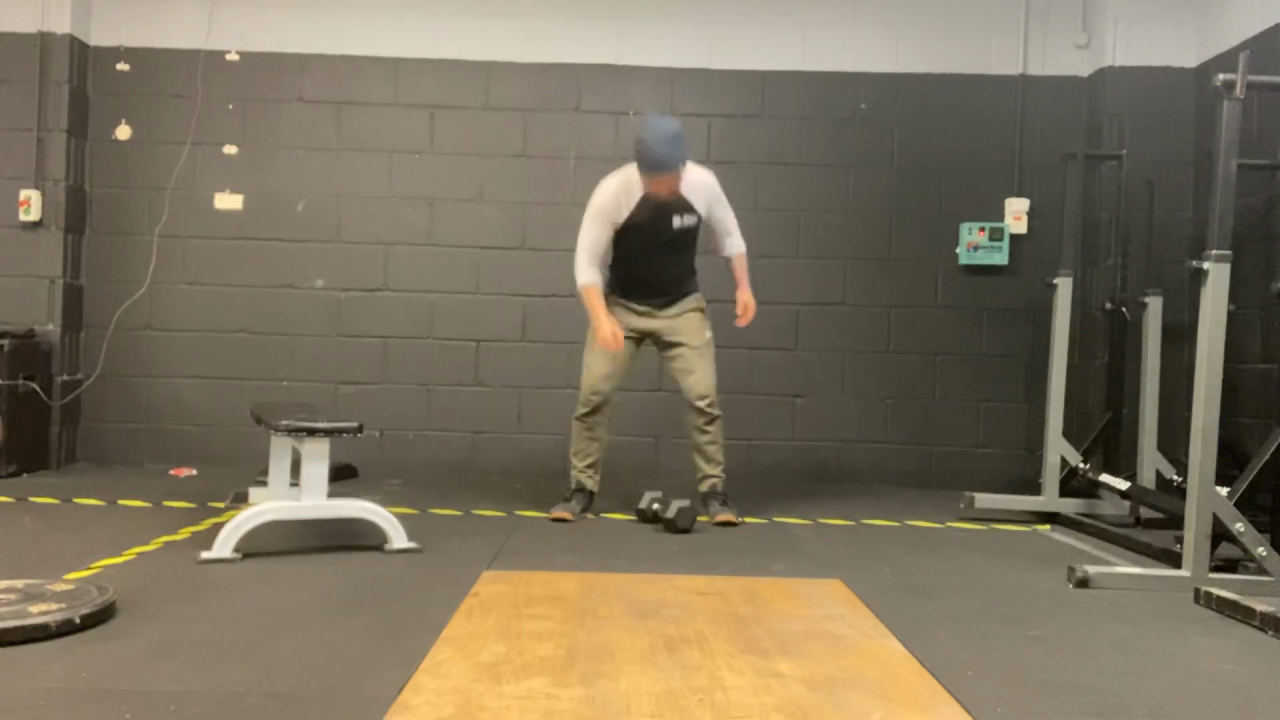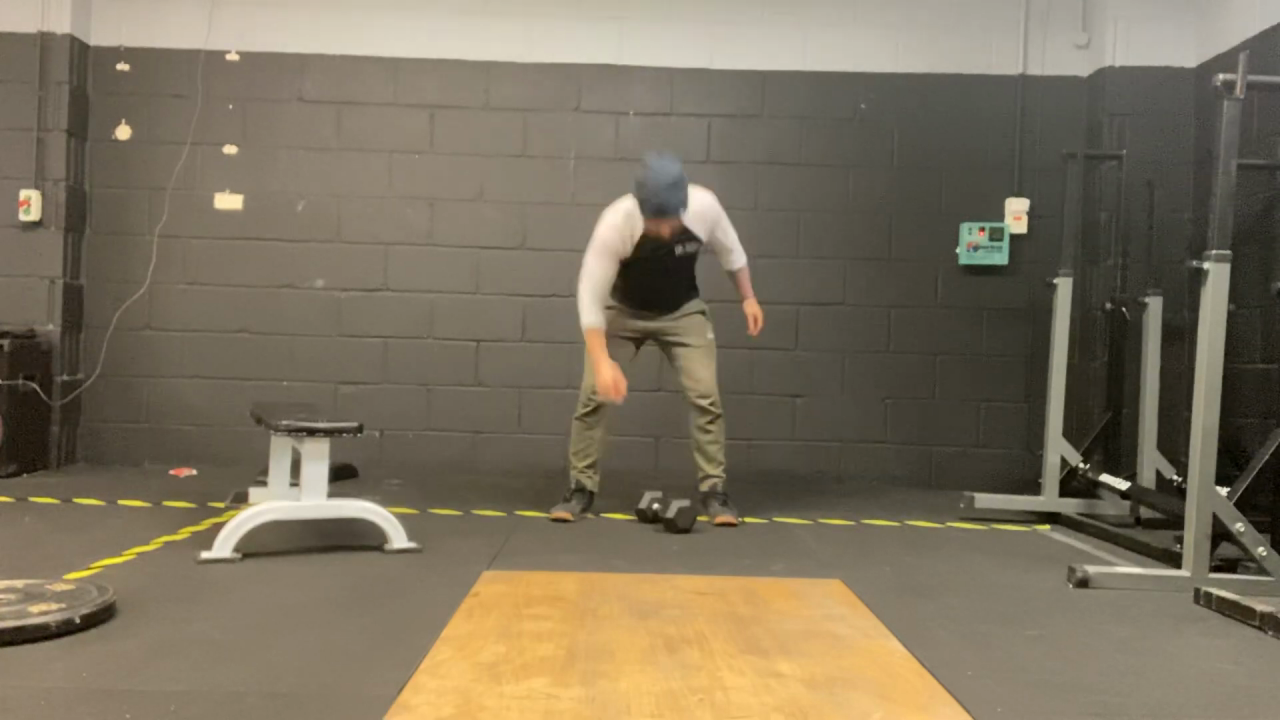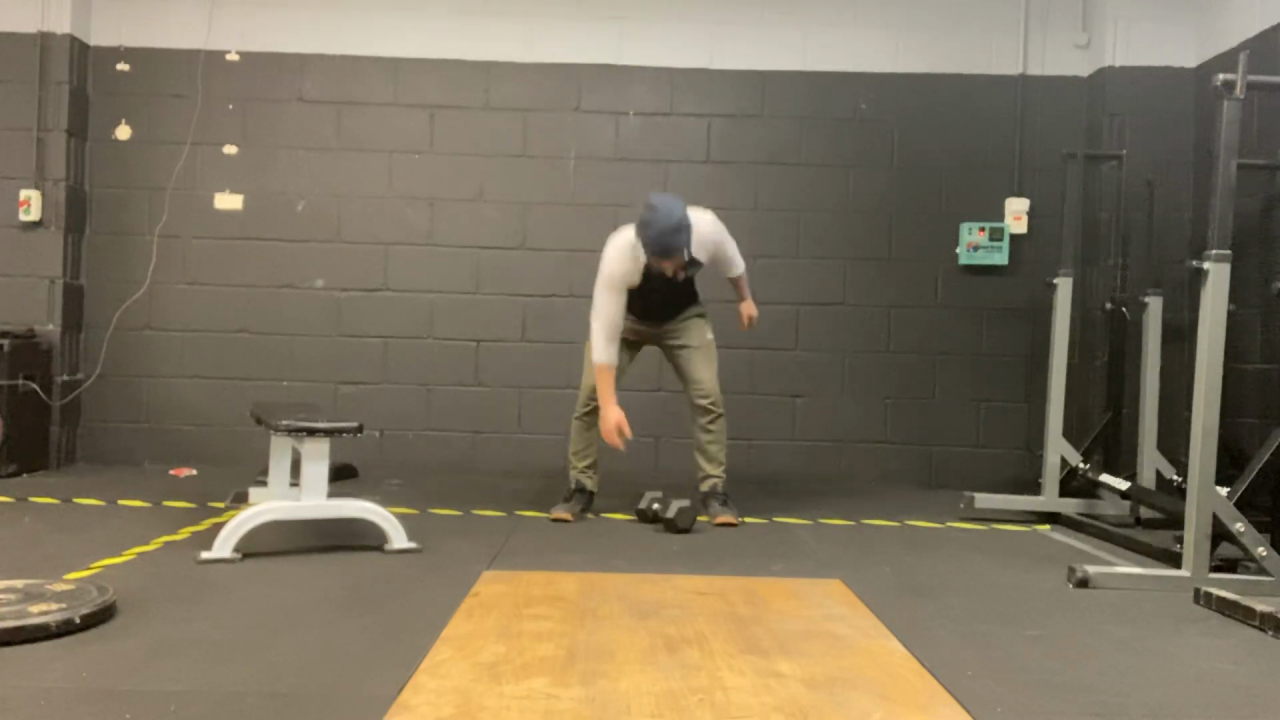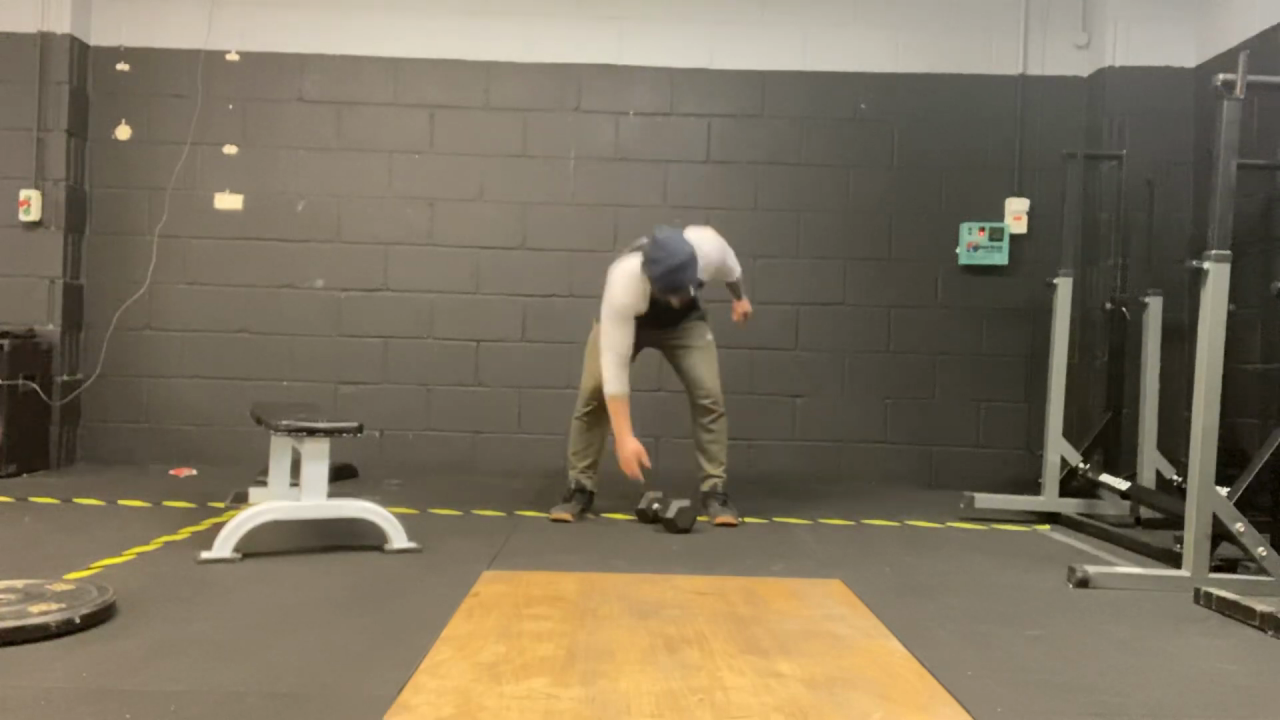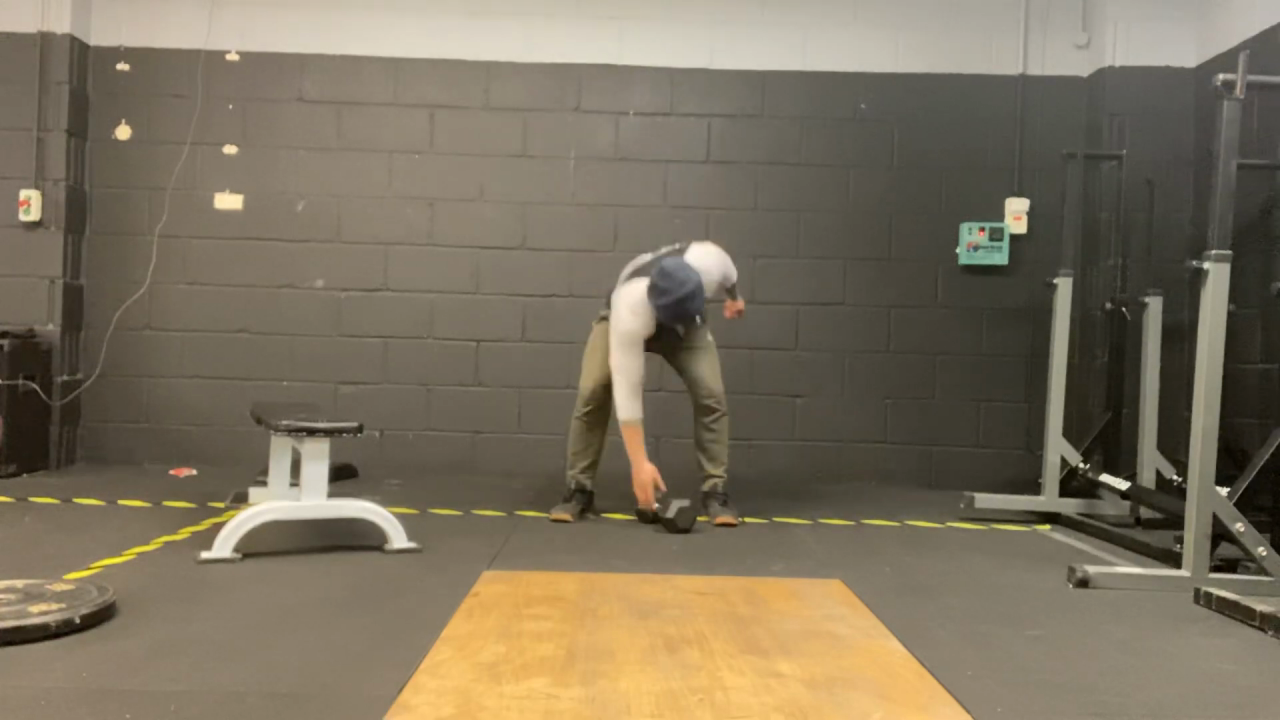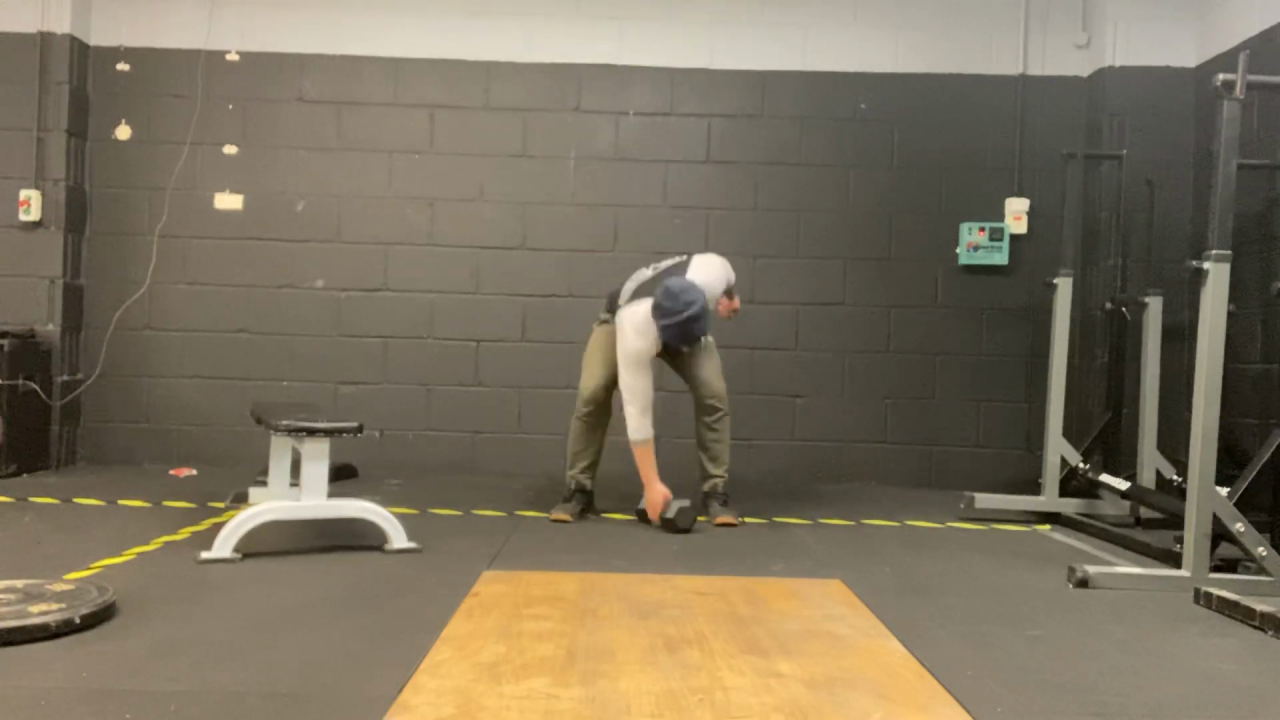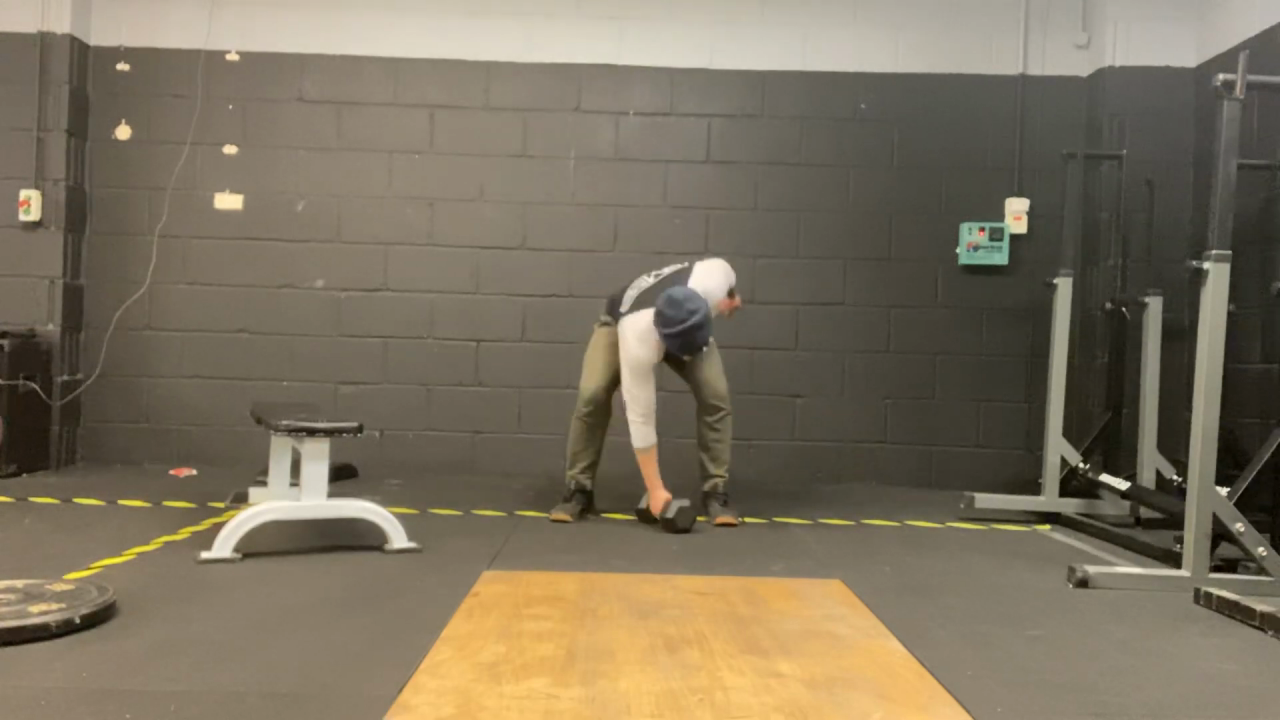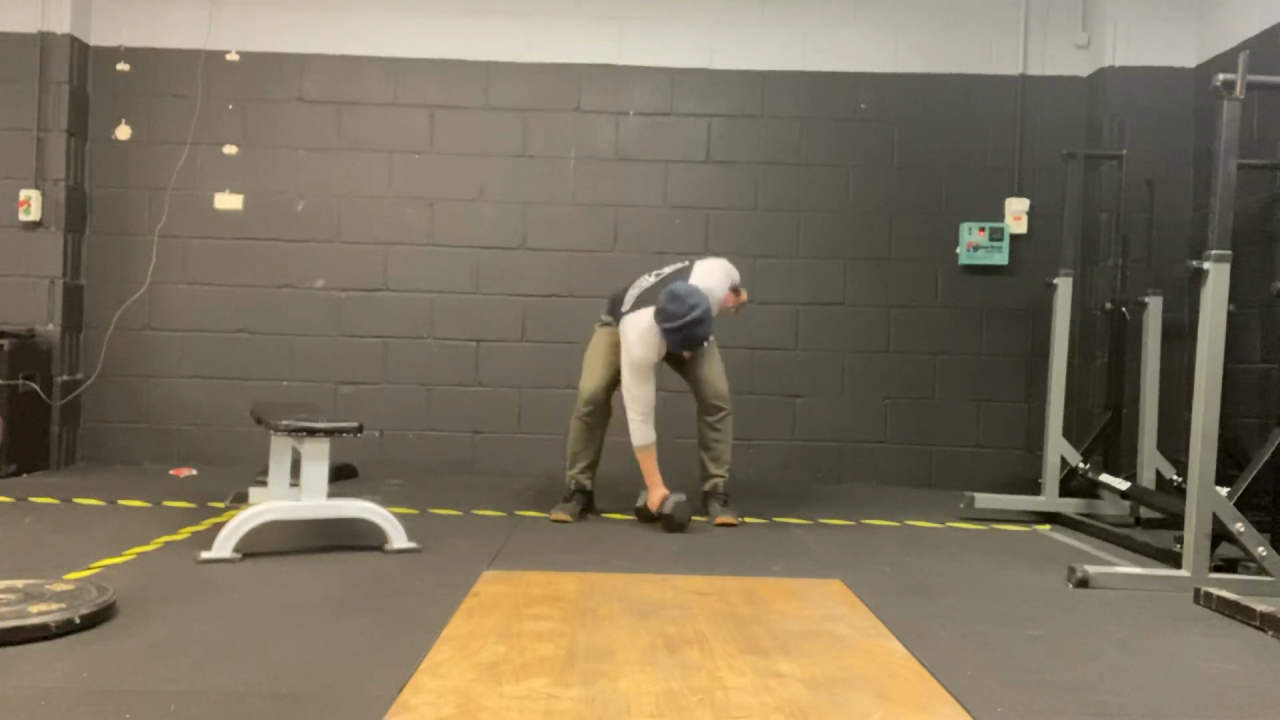
dt=0.1s
person 1, frame 1
left shoulder: (704, 184)
right shoulder: (613, 191)
left elbow: (729, 236)
right elbow: (587, 260)
left wrist: (743, 287)
right wrist: (600, 318)
left hip: (681, 307)
right hip: (622, 307)
left knee: (703, 397)
right knee: (594, 393)
left ankle: (714, 491)
right ankle: (581, 488)
person 1, frame 2
left shoulder: (705, 206)
right shoulder: (616, 221)
left elbow: (731, 252)
right elbow: (590, 292)
left wrist: (748, 296)
right wrist: (601, 358)
left hip: (683, 311)
right hip: (624, 310)
left knee: (704, 396)
right knee: (592, 396)
left ankle: (714, 491)
right ankle: (581, 489)
person 1, frame 3
left shoulder: (706, 227)
right shoulder: (620, 252)
left elbow: (732, 261)
right elbow: (603, 329)
left wrist: (745, 299)
right wrist: (612, 406)
left hip: (683, 315)
right hip: (627, 318)
left knee: (707, 395)
right knee: (591, 394)
left ankle: (714, 492)
right ankle: (580, 489)
person 1, frame 4
left shoulder: (708, 247)
right shoulder: (623, 284)
left elbow: (731, 269)
right elbow: (613, 365)
left wrist: (740, 296)
right wrist: (624, 438)
left hip: (684, 322)
right hip: (627, 320)
left knee: (708, 394)
right knee: (591, 391)
left ankle: (714, 492)
right ankle: (580, 490)
person 1, frame 5
left shoulder: (709, 263)
right shoulder: (629, 308)
right elbow: (627, 397)
left wrist: (734, 297)
right wrist: (641, 464)
left hip: (686, 323)
right hip: (626, 323)
left knee: (711, 395)
right knee: (592, 393)
left ankle: (715, 492)
right ankle: (579, 490)
person 1, frame 6
left shoulder: (709, 278)
right shoulder: (634, 330)
right elbow: (637, 411)
left wrist: (731, 296)
right wrist: (652, 484)
left hip: (685, 321)
right hip: (617, 322)
left knee: (713, 395)
right knee: (592, 394)
left ankle: (715, 492)
right ankle: (579, 490)
person 1, frame 7
left shoulder: (711, 284)
right shoulder: (637, 339)
left elbow: (724, 269)
right elbow: (640, 419)
left wrist: (733, 295)
right wrist: (655, 489)
right hip: (618, 323)
left knee: (715, 396)
right knee: (593, 395)
left ankle: (715, 492)
right ankle: (579, 490)
person 1, frame 8
left shoulder: (712, 282)
right shoulder: (638, 337)
left elbow: (728, 271)
right elbow: (640, 416)
left wrist: (737, 289)
right wrist: (654, 484)
left hip: (688, 328)
right hip: (619, 325)
left knee: (716, 396)
right knee: (592, 395)
left ankle: (715, 493)
right ankle: (579, 491)
